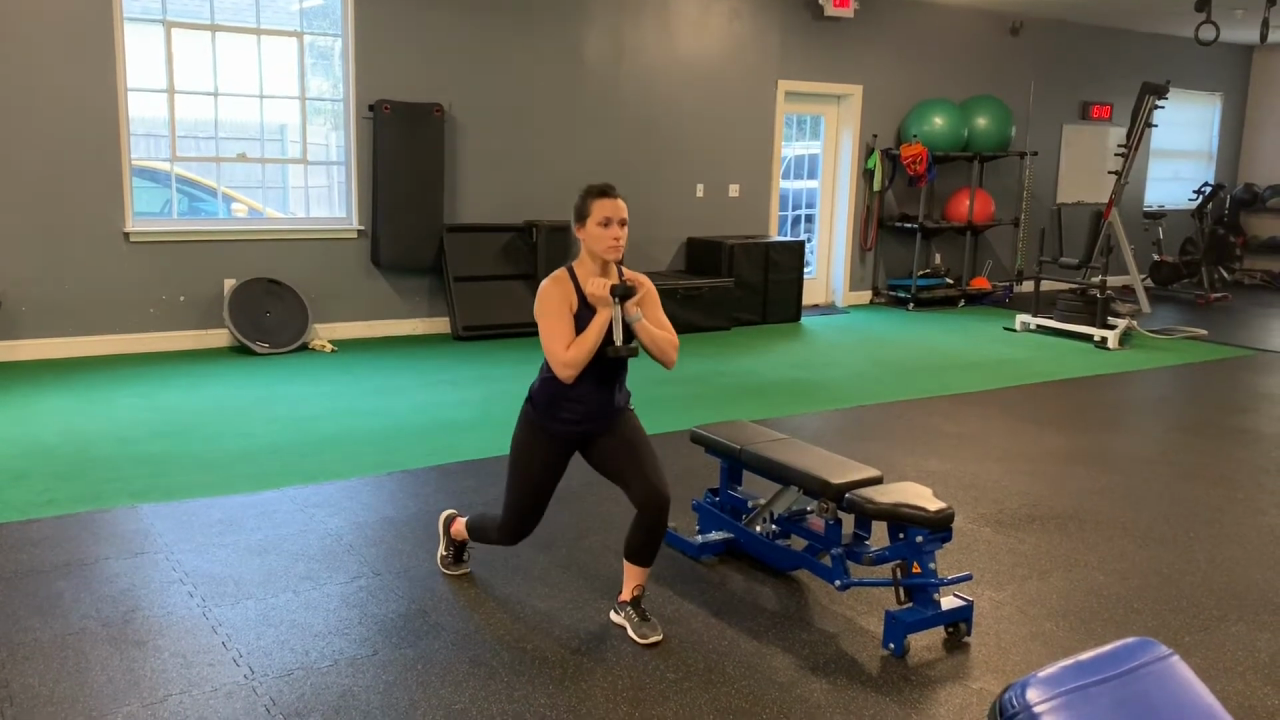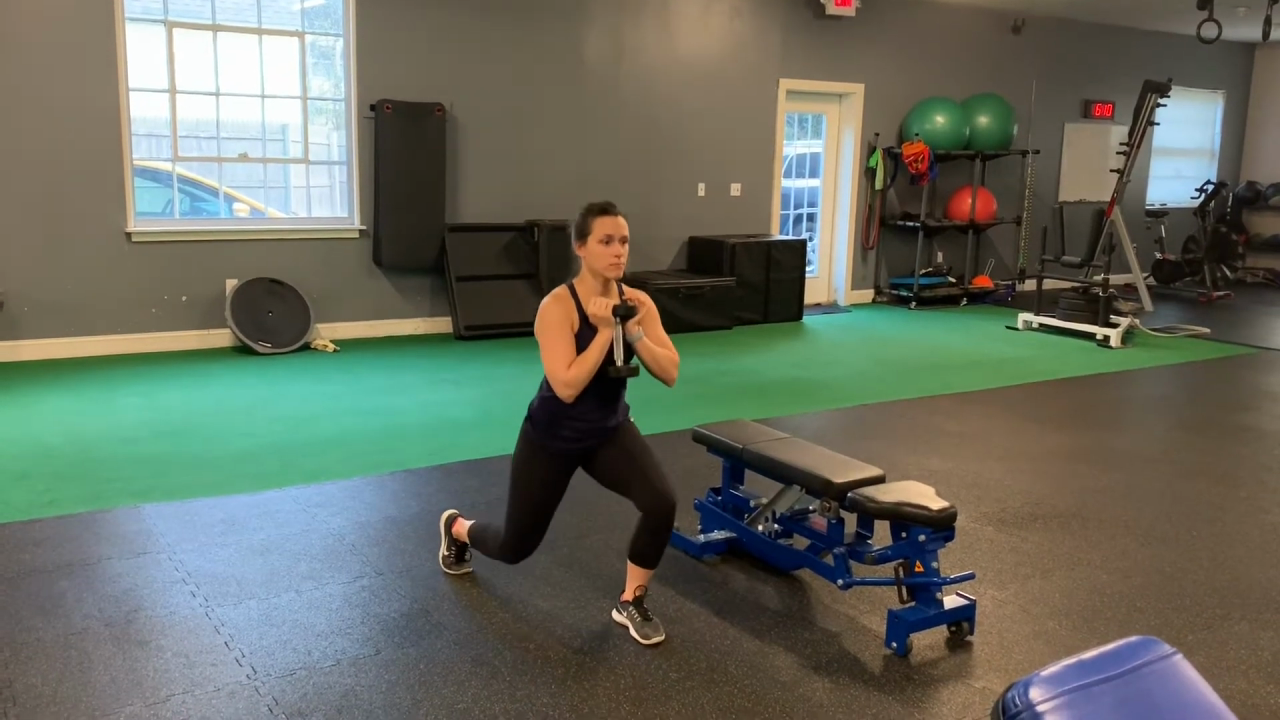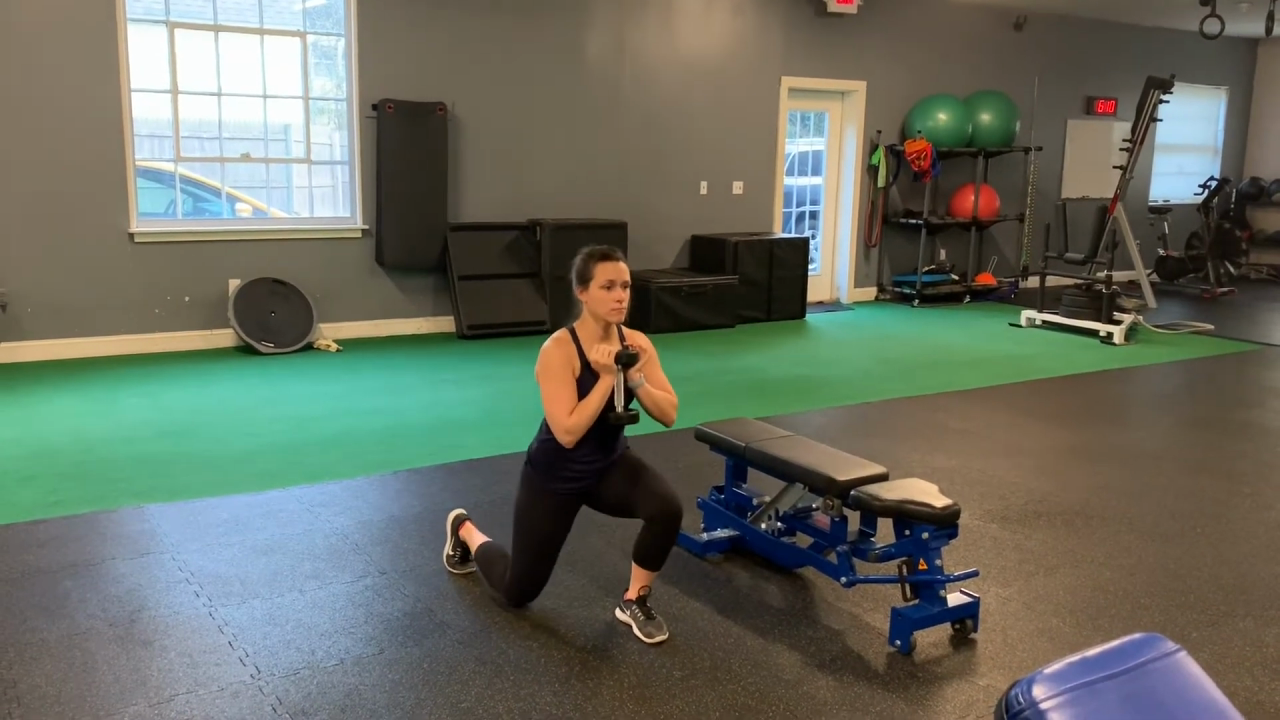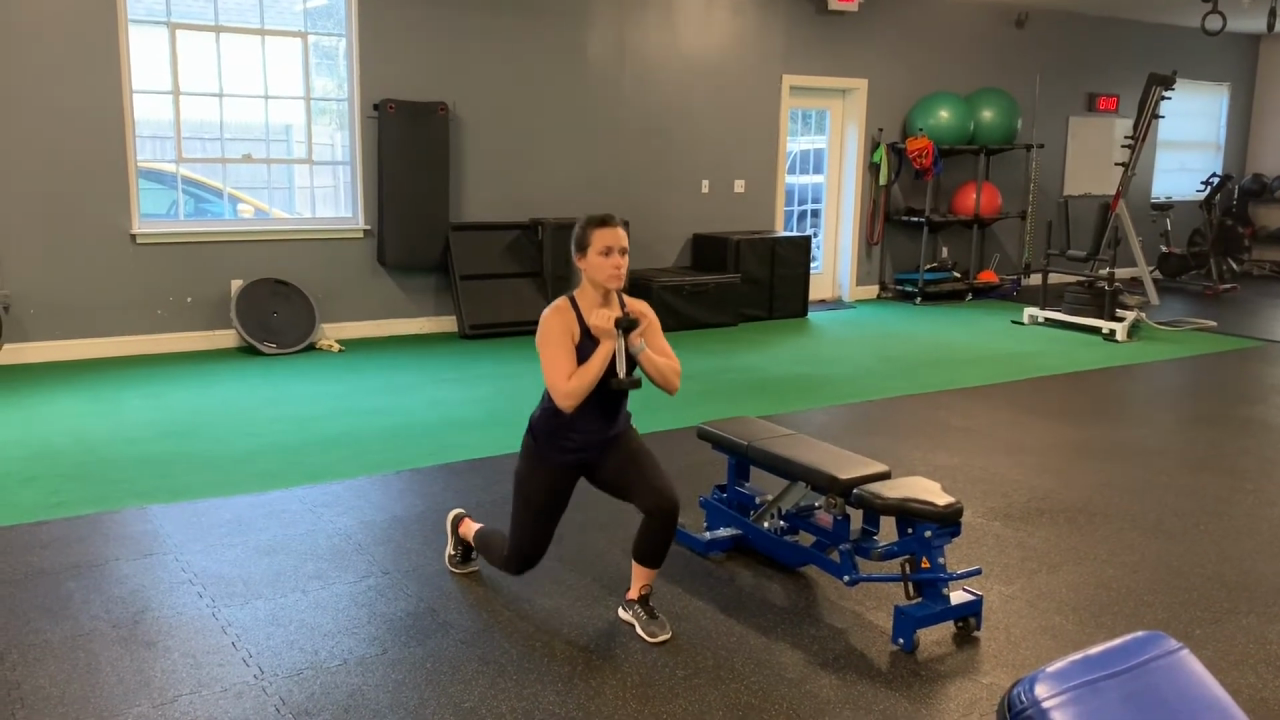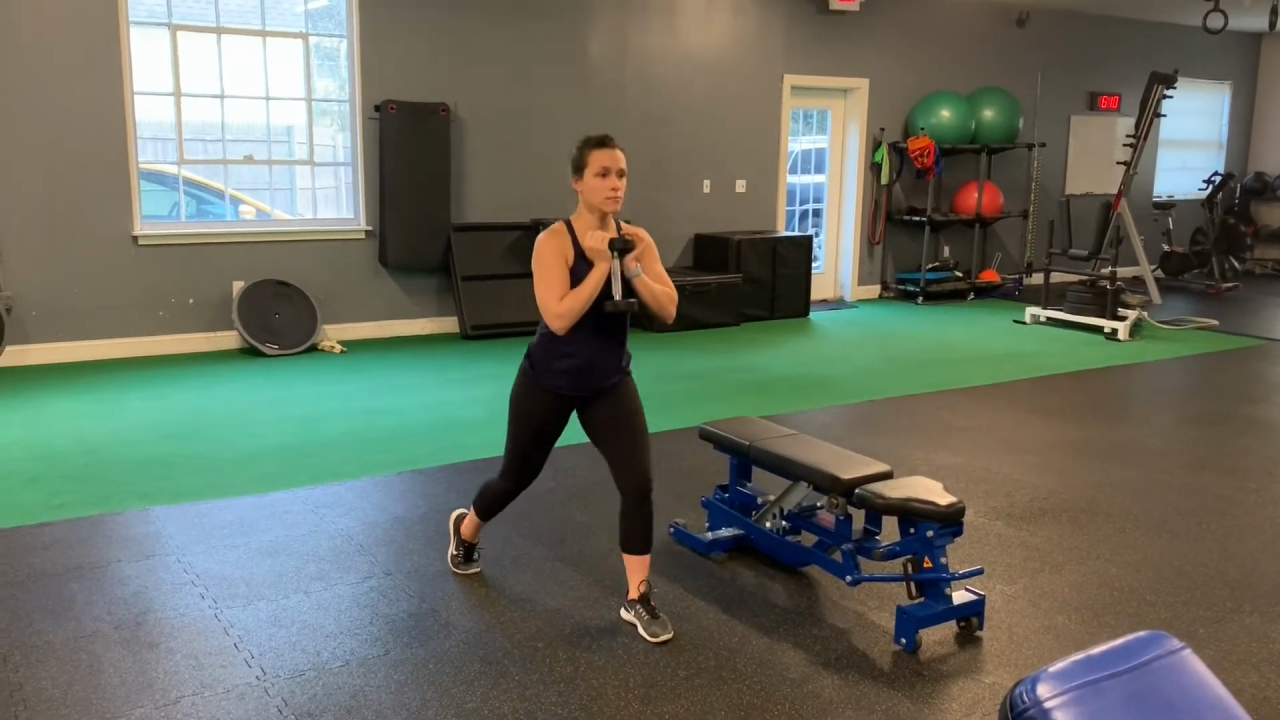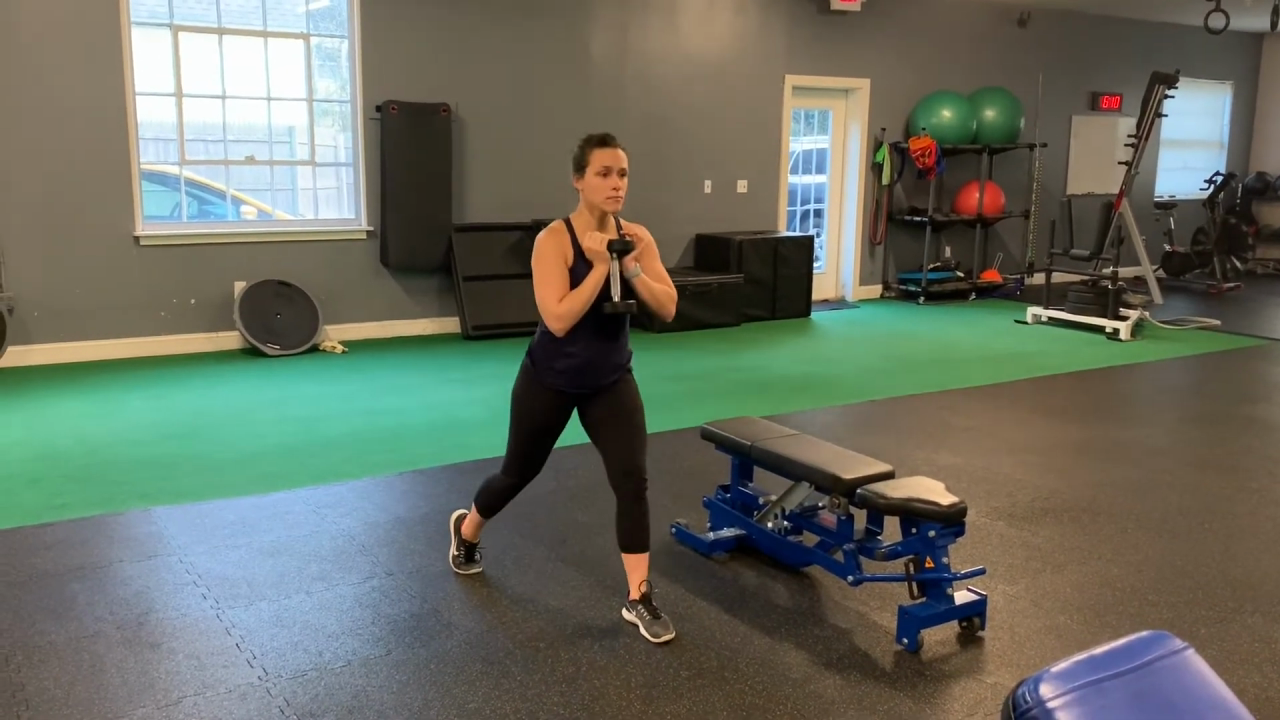
dt=0.3s
person 1, frame 1
left shoulder: (638, 285)
right shoulder: (557, 288)
left elbow: (670, 356)
right elbow: (566, 367)
left wrist: (631, 313)
right wrist: (604, 312)
left hip: (610, 416)
right hip: (551, 421)
left knee: (656, 499)
right knee: (513, 528)
left ankle: (629, 601)
right ankle: (455, 527)
person 1, frame 2
left shoulder: (638, 303)
right shoulder: (558, 306)
left elbow: (671, 372)
right elbow: (567, 386)
left wrist: (634, 333)
right wrist: (605, 331)
left hip: (609, 430)
right hip: (552, 437)
left knee: (661, 502)
right knee: (515, 547)
left ankle: (631, 601)
right ankle: (457, 527)
person 1, frame 3
left shoulder: (637, 343)
right shoulder: (558, 350)
left elbow: (669, 414)
right elbow: (567, 432)
left wrist: (635, 378)
right wrist: (607, 377)
left hip: (610, 464)
right hip: (554, 475)
left knee: (667, 509)
right knee: (519, 591)
left ankle: (634, 602)
right ankle: (464, 530)
person 1, frame 4
left shoulder: (638, 311)
right shoulder: (559, 317)
left elbow: (672, 381)
right elbow: (566, 397)
left wrist: (635, 344)
right wrist: (607, 341)
left hip: (611, 439)
right hip: (554, 447)
left knee: (665, 503)
right knee: (521, 557)
left ankle: (637, 600)
right ankle: (464, 527)
person 1, frame 5
left shoulder: (637, 239)
right shoulder: (555, 240)
left elbow: (669, 311)
right elbow: (558, 318)
left wrist: (631, 267)
right wrist: (601, 264)
left hip: (610, 381)
right hip: (549, 380)
left knee: (638, 483)
right knee: (515, 477)
left ankle: (638, 598)
right ankle: (464, 530)
person 1, frame 6
left shoulder: (638, 237)
right shoulder: (554, 239)
left elbow: (668, 310)
right elbow: (558, 320)
left wrist: (632, 267)
right wrist: (601, 266)
left hip: (611, 379)
right hip: (550, 379)
left knee: (631, 480)
right knee: (517, 473)
left ankle: (639, 598)
right ankle: (465, 529)
